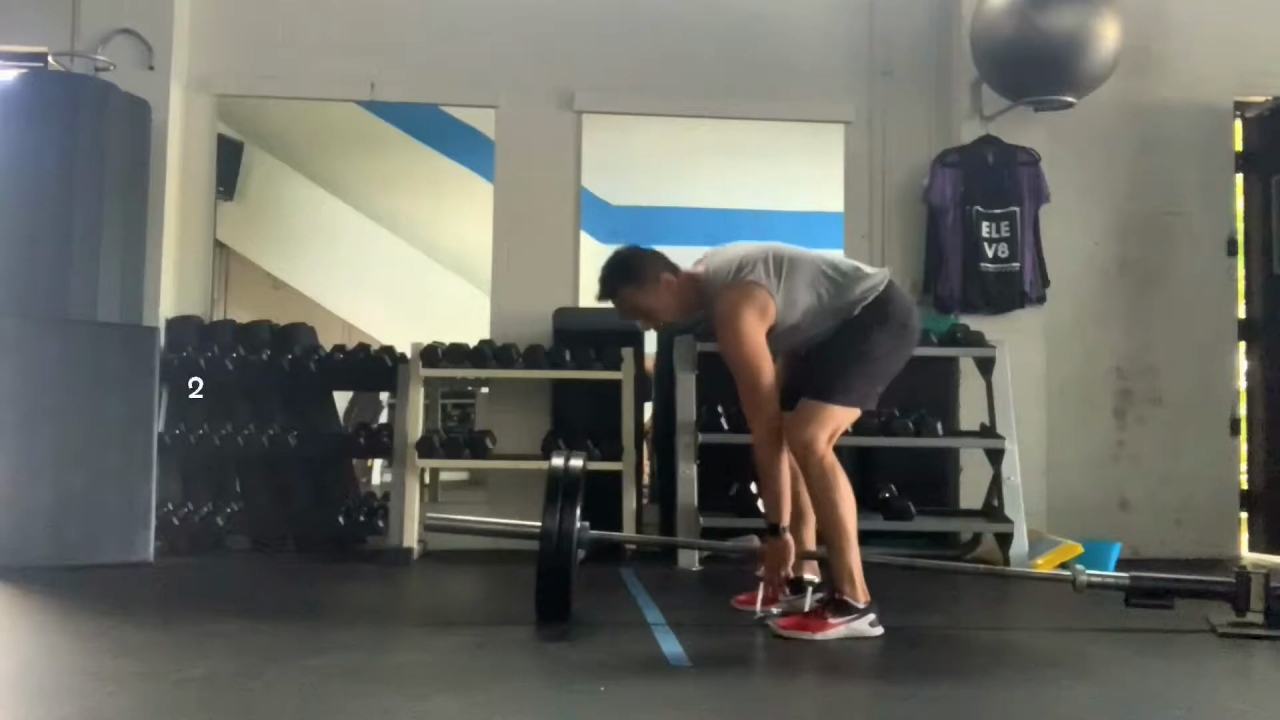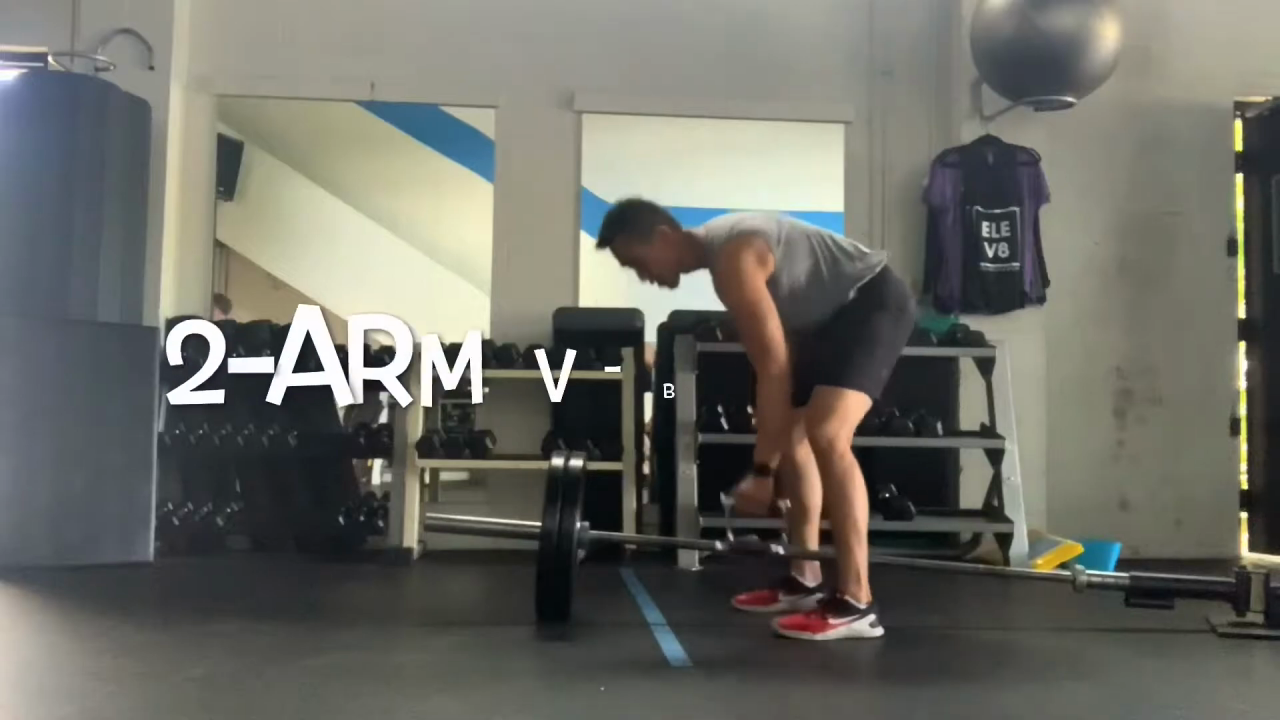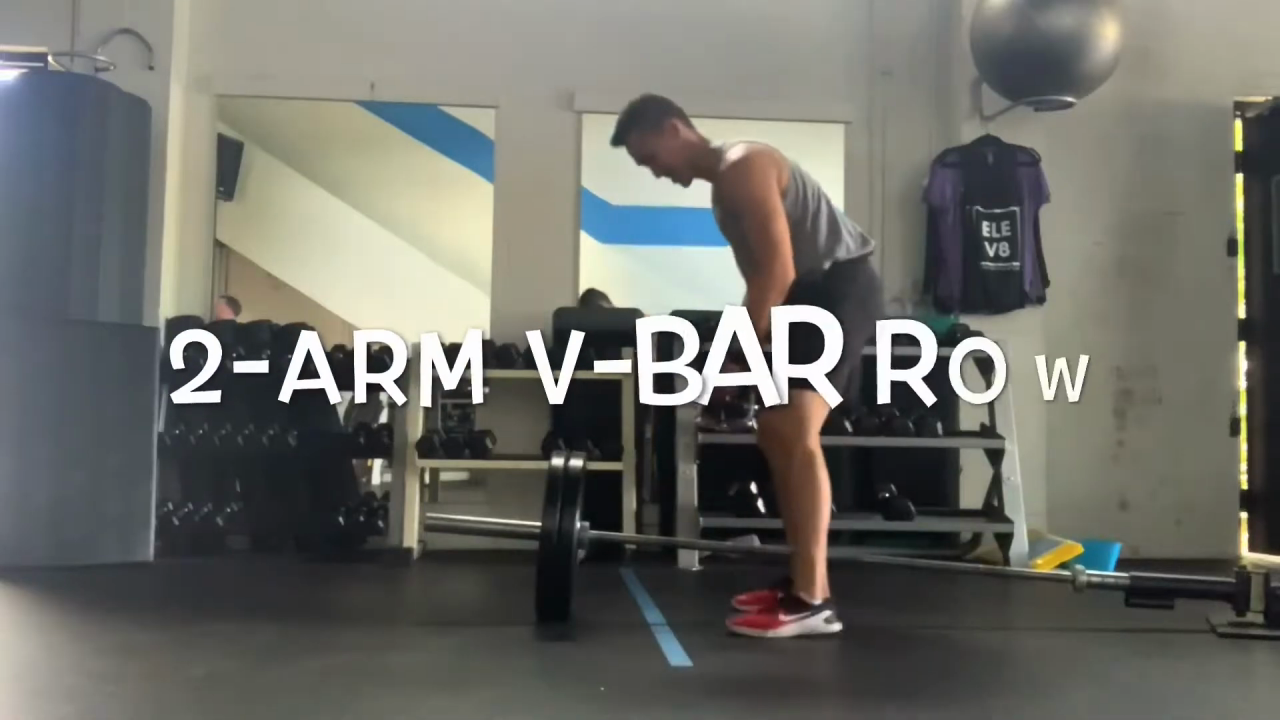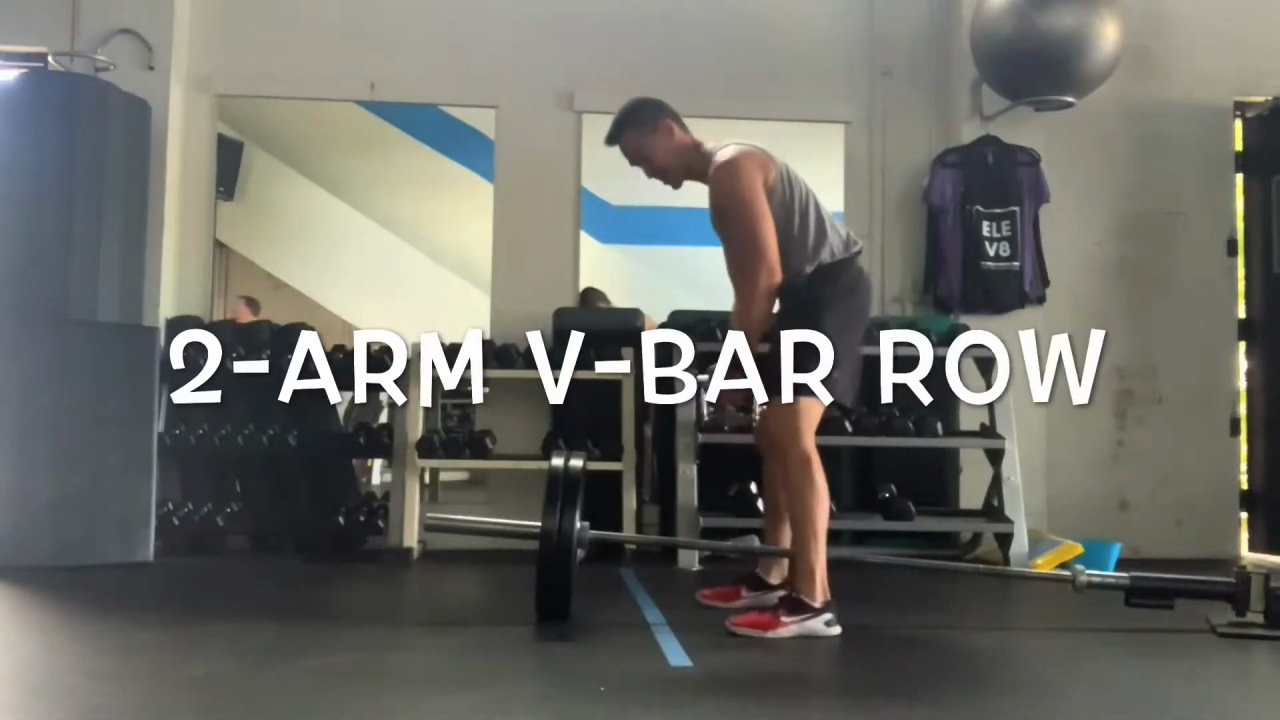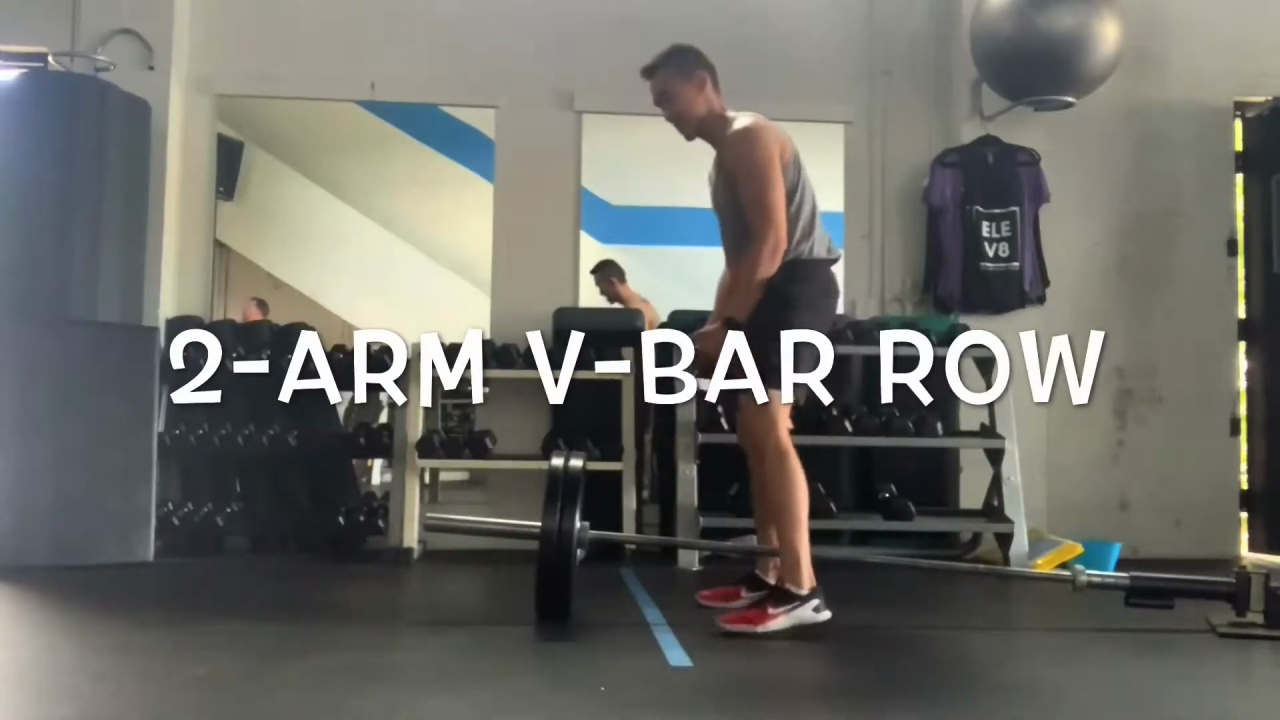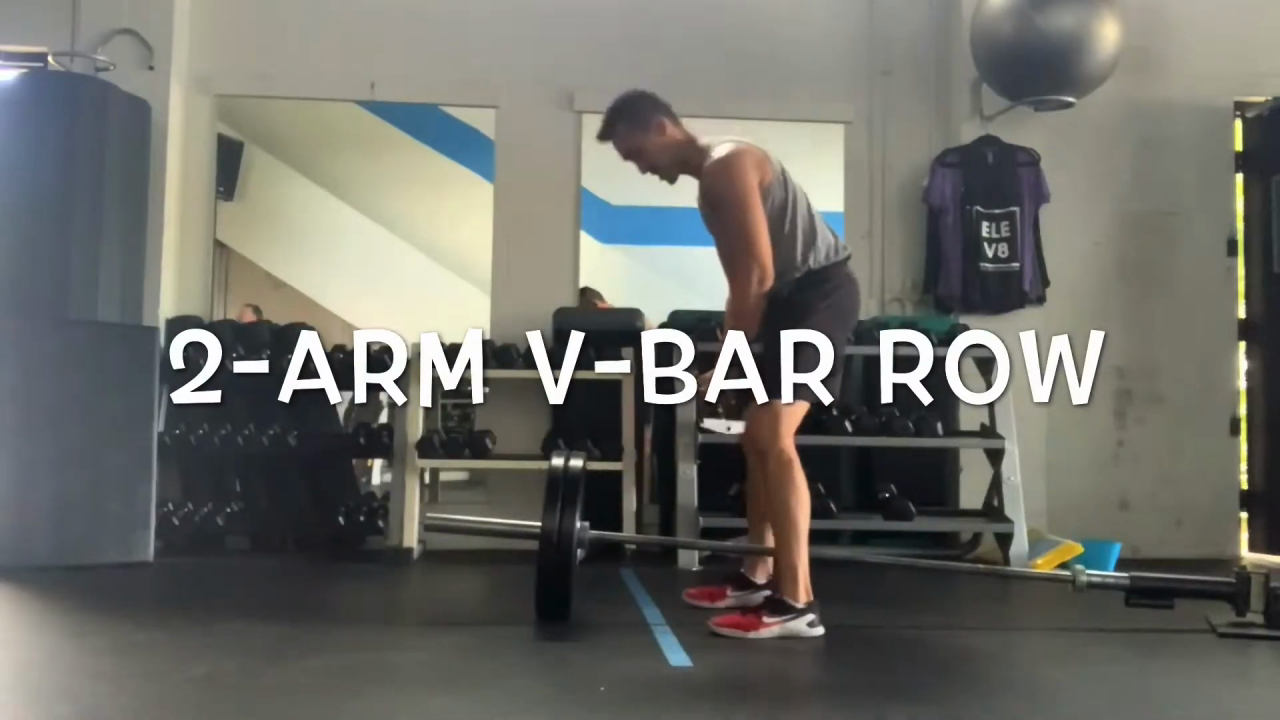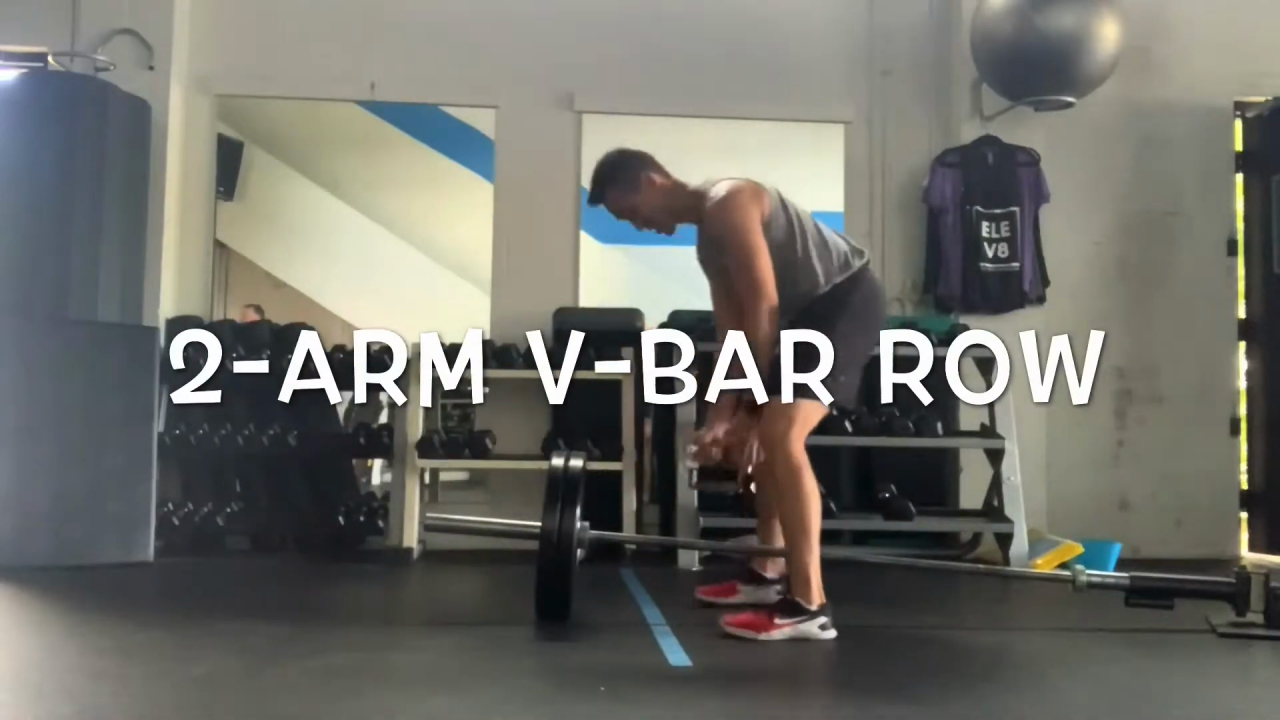
dt=0.4s
person 1, frame 1
left shoulder: (733, 308)
right shoulder: (707, 274)
left elbow: (763, 425)
left wrist: (776, 530)
left hip: (879, 317)
right hip: (844, 319)
left knee: (807, 438)
right knee: (788, 435)
left ankle: (853, 602)
right ankle: (802, 578)
person 1, frame 2
left shoulder: (731, 261)
right shoulder: (709, 244)
left elbow: (773, 370)
left wrist: (763, 471)
left hip: (874, 302)
right hip: (836, 309)
left knee: (827, 431)
right knee: (792, 434)
left ankle: (855, 603)
right ankle: (804, 579)
person 1, frame 3
left shoulder: (743, 167)
right shoulder: (721, 188)
left elbow: (779, 269)
right elbow: (761, 276)
left hip: (842, 287)
right hip: (809, 293)
left knee: (795, 434)
right knee: (775, 432)
left ankle: (812, 600)
right ankle: (800, 578)
person 1, frame 4
left shoulder: (731, 168)
right shoulder: (719, 183)
left elbow: (766, 274)
right elbow: (748, 281)
left hip: (831, 292)
right hip: (807, 295)
left knee: (791, 436)
right knee: (771, 435)
left ankle: (812, 601)
right ankle: (771, 577)
person 1, frame 5
left shoulder: (748, 137)
right shoulder: (724, 155)
left elbow: (772, 241)
left wrist: (727, 324)
right wrist: (715, 325)
left hip: (796, 287)
right hip: (771, 295)
left knee: (768, 432)
right knee: (754, 435)
left ankle: (799, 589)
right ankle: (769, 575)
person 1, frame 6
left shoulder: (728, 164)
right shoulder: (710, 182)
left elbow: (758, 273)
right elbow: (742, 282)
left hip: (819, 293)
right hip: (795, 298)
left knee: (771, 436)
right knee: (757, 436)
left ankle: (796, 602)
right ankle: (757, 575)
person 1, frame 7
left shoulder: (727, 202)
right shoulder: (705, 239)
left elbow: (763, 306)
right elbow: (732, 329)
left wrist: (747, 404)
right wrist: (722, 415)
left hip: (846, 301)
right hip: (813, 309)
left knee: (780, 435)
right knee: (761, 435)
left ankle: (808, 606)
right ankle: (768, 572)
